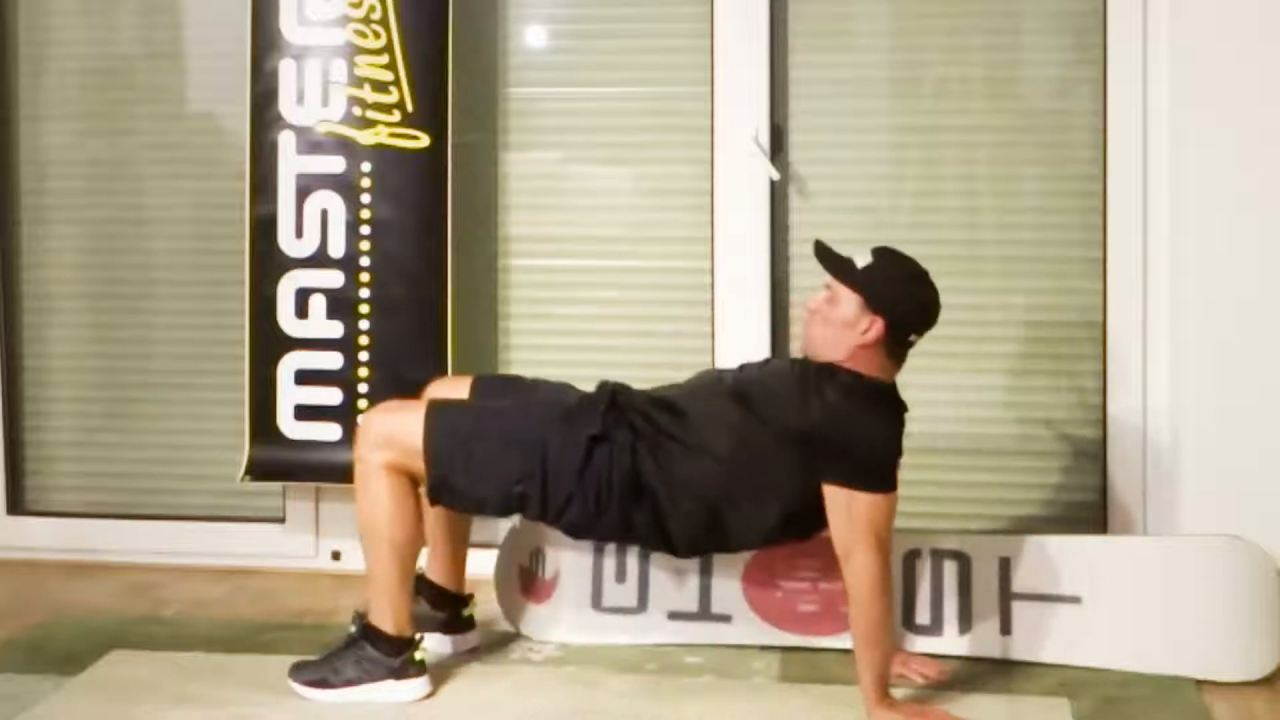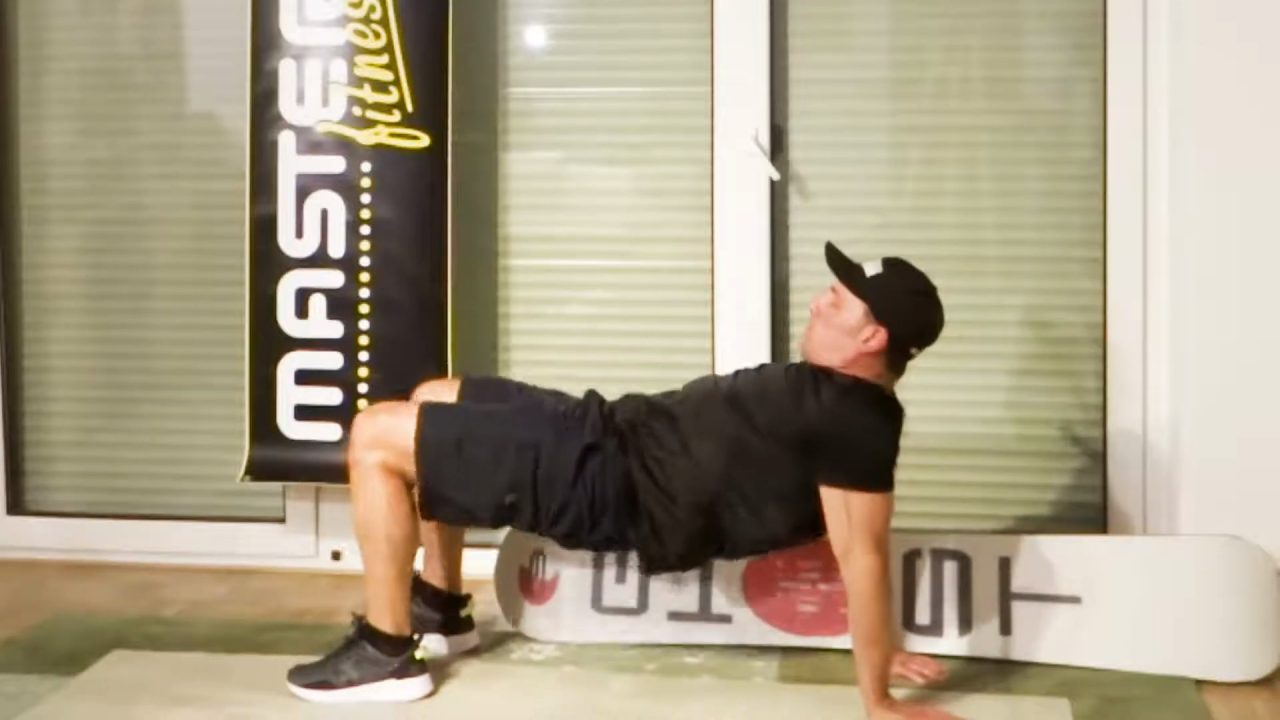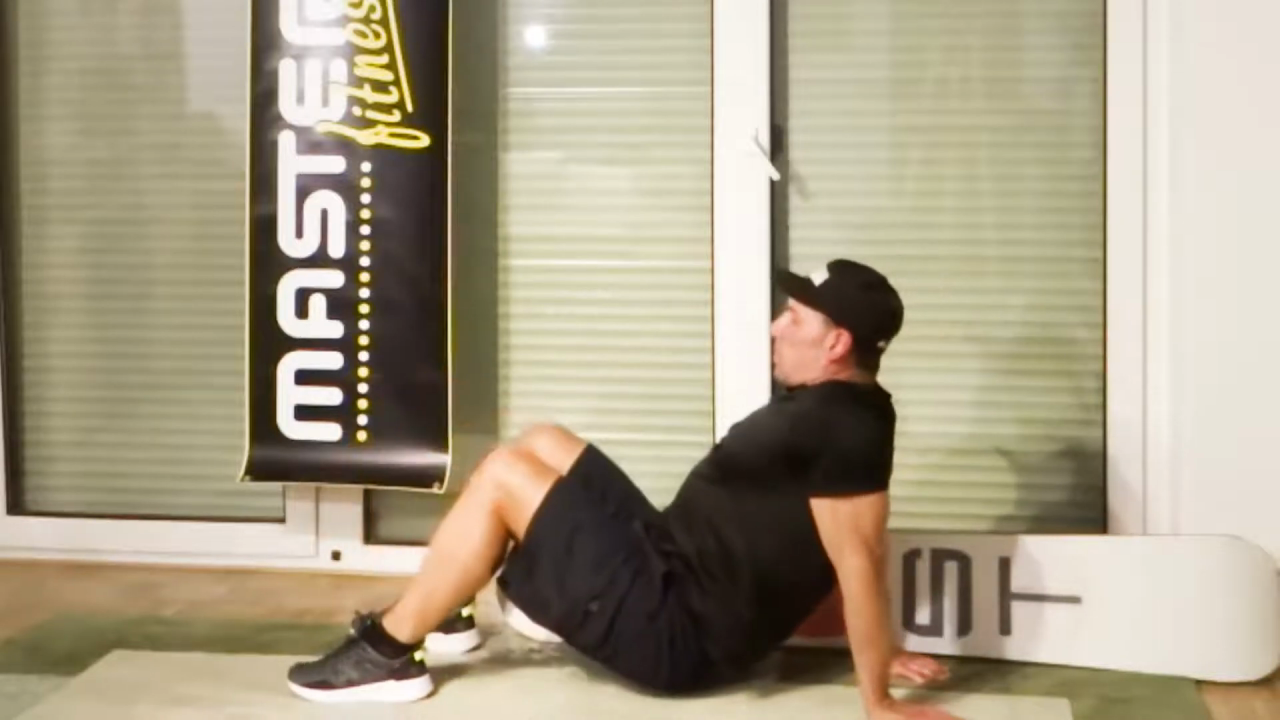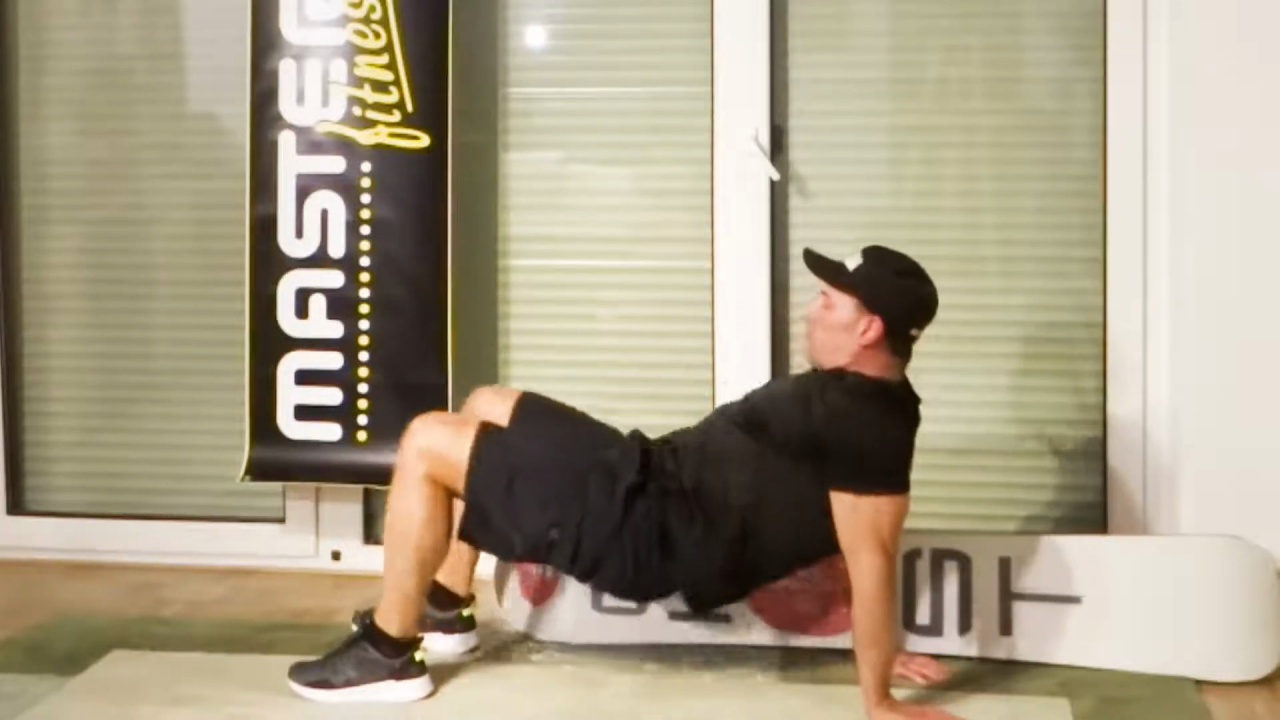
dt=1s
person 1, frame 1
left shoulder: (857, 421)
right shoulder: (847, 394)
left elbow: (864, 556)
left hip: (610, 468)
right hip: (614, 427)
left knee: (382, 436)
right knee: (445, 396)
left ankle: (387, 651)
right ankle: (442, 607)
person 1, frame 2
left shoulder: (854, 423)
right shoulder: (842, 401)
left elbow: (862, 556)
left hip: (604, 478)
right hip: (611, 438)
left knee: (377, 438)
right knee: (433, 402)
left ankle: (386, 649)
right ankle: (439, 609)
person 1, frame 3
left shoulder: (843, 425)
right shoulder: (824, 404)
left elbow: (858, 561)
left hip: (671, 630)
right hip: (665, 563)
left knee: (504, 474)
right knee: (543, 443)
left ankle: (389, 652)
right ankle: (432, 612)
person 1, frame 4
left shoulder: (867, 422)
right shoulder: (853, 395)
left elbow: (871, 559)
left hip: (649, 532)
right hip: (652, 480)
left knee: (428, 442)
right knee: (489, 406)
left ankle: (388, 650)
right ankle: (444, 608)
